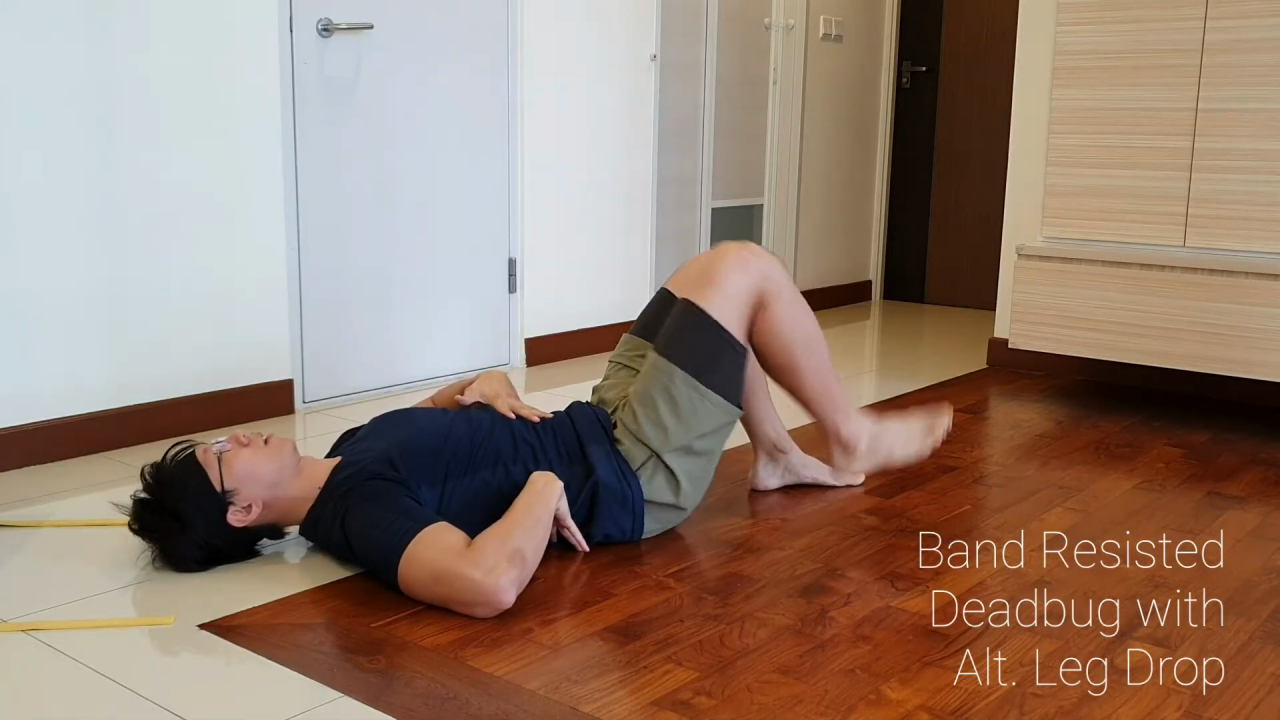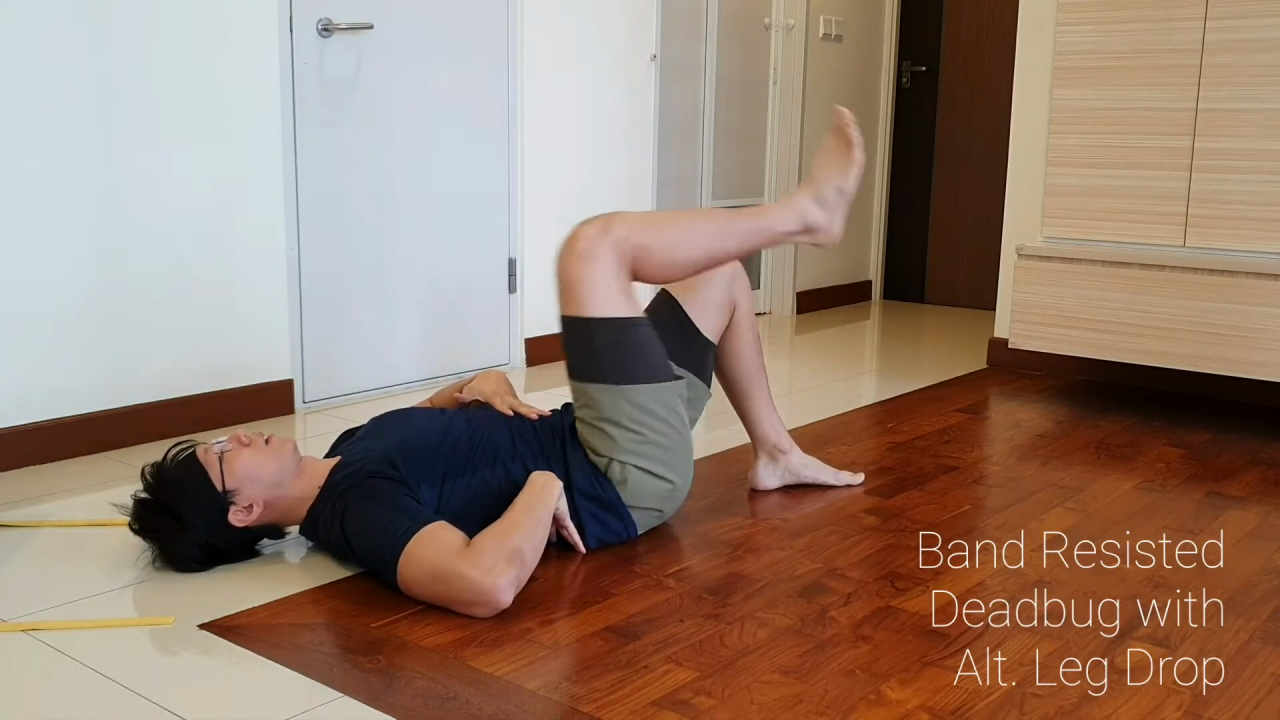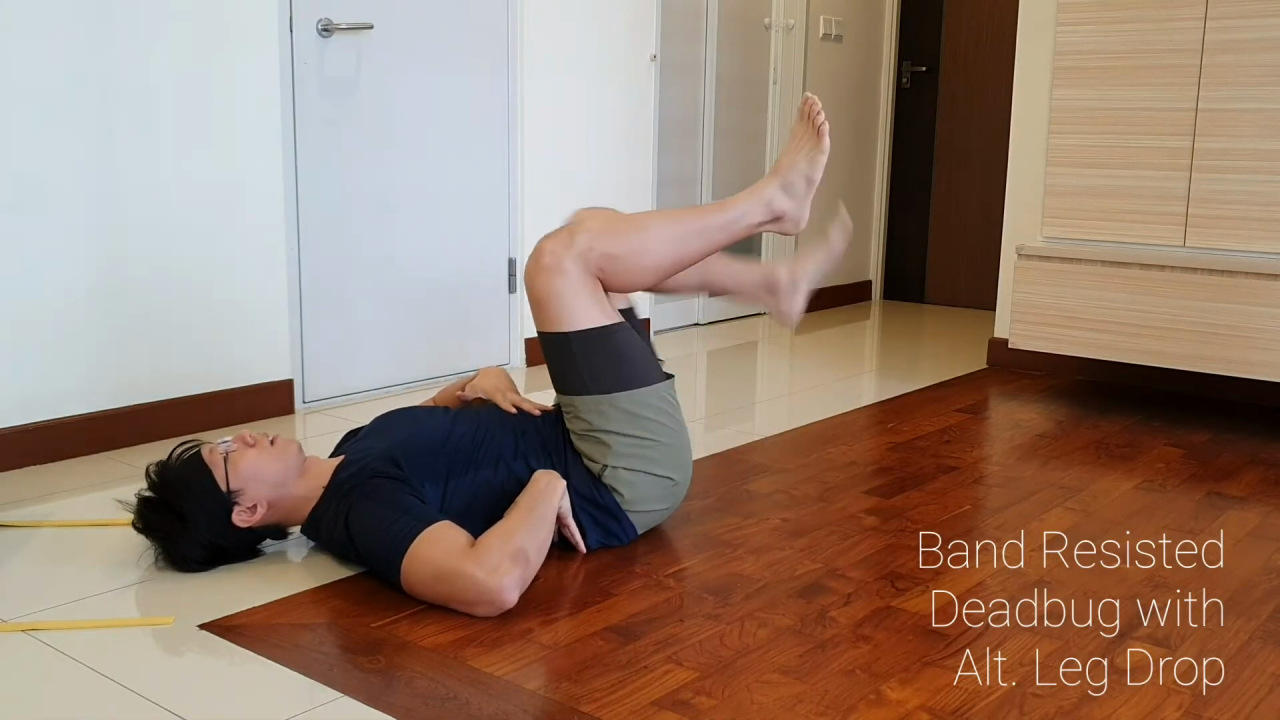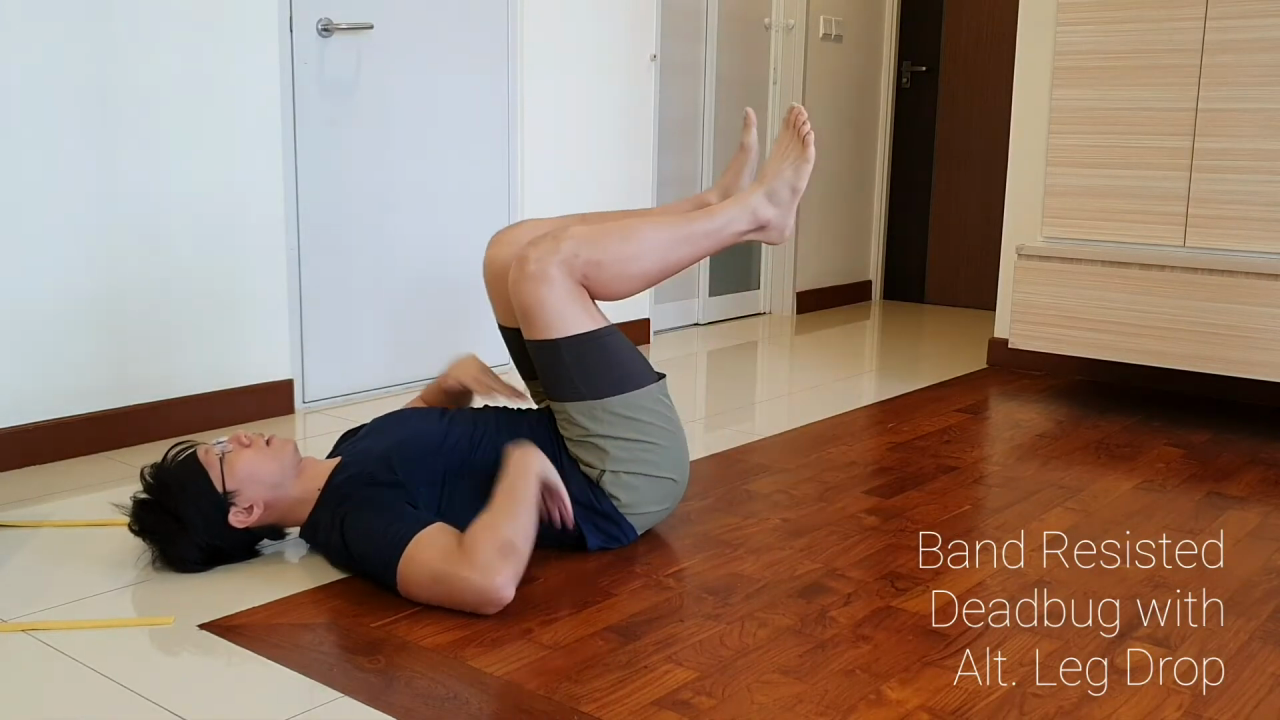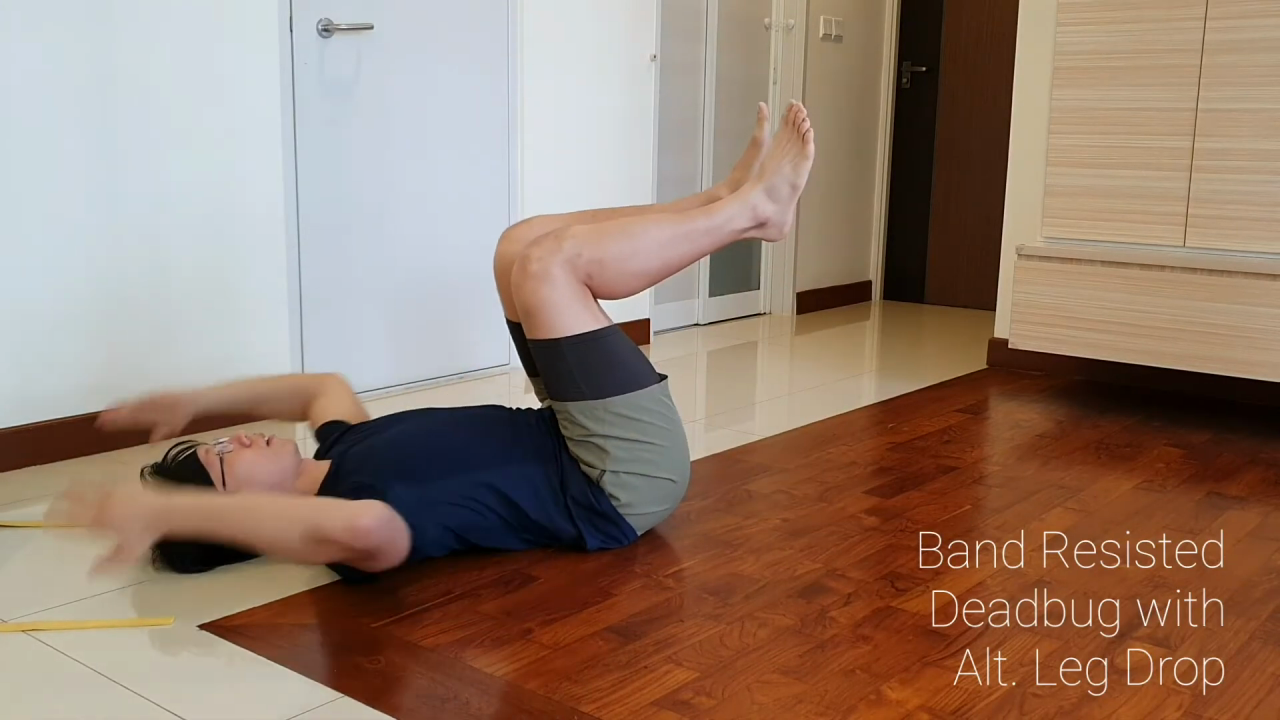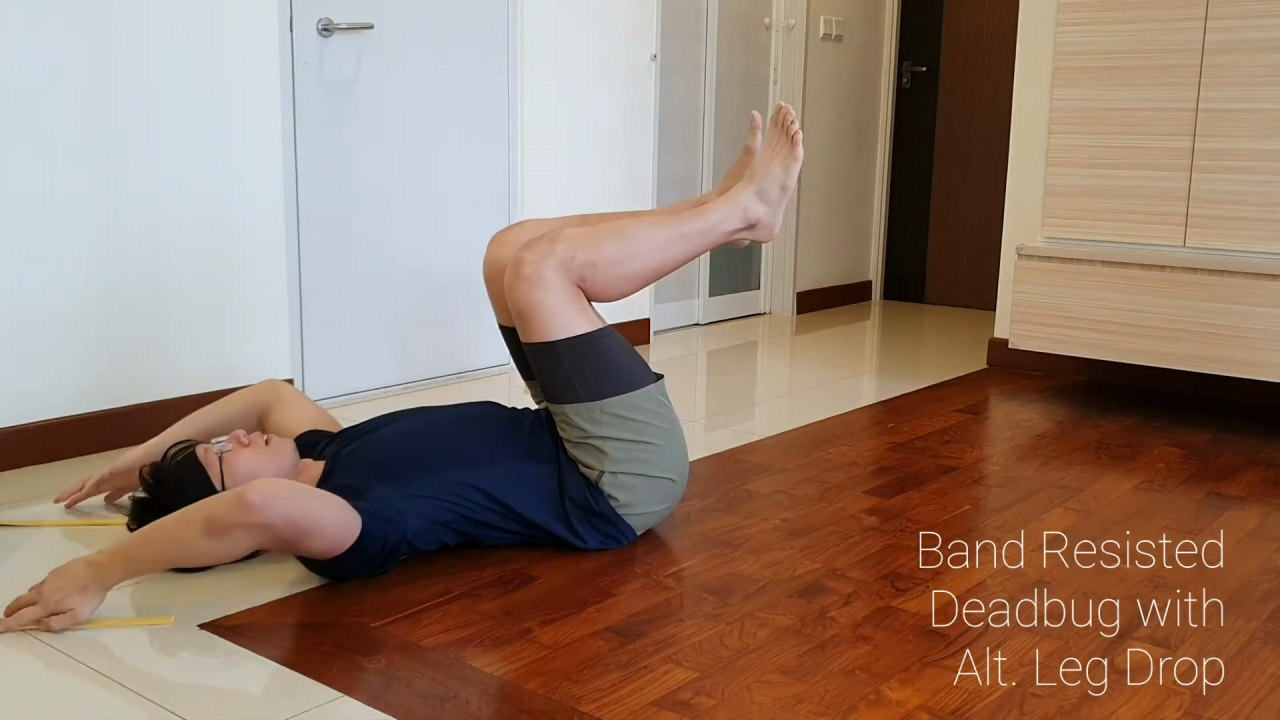
dt=0.4s
person 1, frame 1
left shoulder: (348, 453)
right shoulder: (356, 509)
right elbow: (487, 583)
left wrist: (477, 388)
right wrist: (546, 484)
left hip: (595, 424)
right hip: (638, 476)
left knee: (726, 287)
right knee: (743, 266)
left ankle: (777, 455)
right ankle: (853, 439)
person 1, frame 2
left shoulder: (348, 454)
right shoulder: (356, 509)
right elbow: (486, 585)
left wrist: (474, 387)
right wrist: (545, 483)
left hip: (573, 435)
right hip: (630, 481)
left knee: (719, 271)
right knee: (597, 242)
left ankle: (774, 452)
right ankle: (804, 214)
person 1, frame 3
left shoulder: (352, 454)
right shoulder: (360, 510)
left elbow: (427, 421)
right elbow: (490, 585)
left wrist: (476, 383)
right wrist: (547, 483)
left hip: (575, 436)
right hip: (631, 478)
left knee: (593, 227)
right knee: (562, 256)
left ankle: (775, 283)
right ankle: (771, 201)
person 1, frame 4
left shoulder: (351, 452)
right shoulder: (357, 517)
left elbow: (425, 424)
right elbow: (491, 583)
left wrist: (451, 380)
right wrist: (524, 463)
left hip: (562, 439)
right hip: (629, 482)
left knee: (516, 248)
right knee: (542, 264)
left ankle: (722, 205)
right ankle: (754, 210)
person 1, frame 5
left shoulder: (343, 456)
right shoulder: (349, 515)
left elbow: (327, 386)
right elbow: (367, 530)
left wrist: (190, 401)
right wrist: (165, 505)
left hip: (589, 459)
right hip: (624, 485)
left knee: (529, 248)
right knee: (546, 262)
left ankle: (733, 199)
right ankle: (751, 209)
person 1, frame 6
left shoulder: (328, 459)
right shoulder: (341, 532)
left elbow: (271, 391)
right elbow: (256, 507)
left wrist: (143, 455)
right wrist: (102, 571)
left hip: (565, 450)
right hip: (626, 483)
left knee: (517, 249)
right knee: (538, 265)
left ankle: (727, 207)
right ankle: (743, 208)
